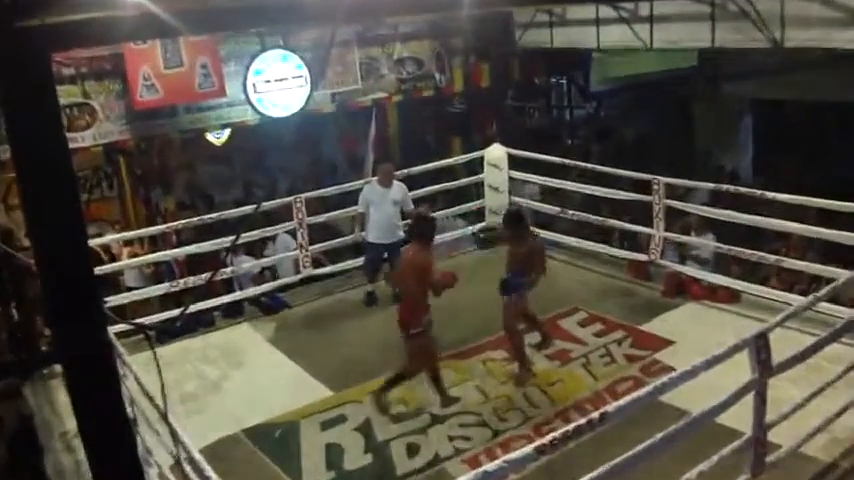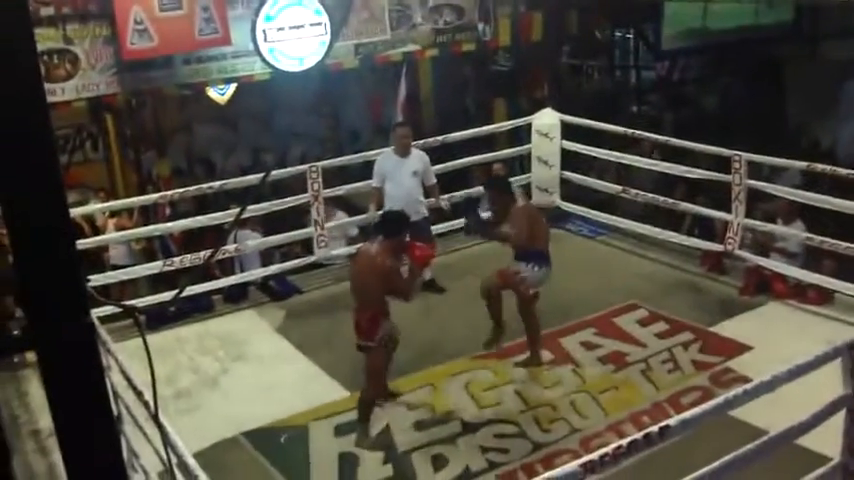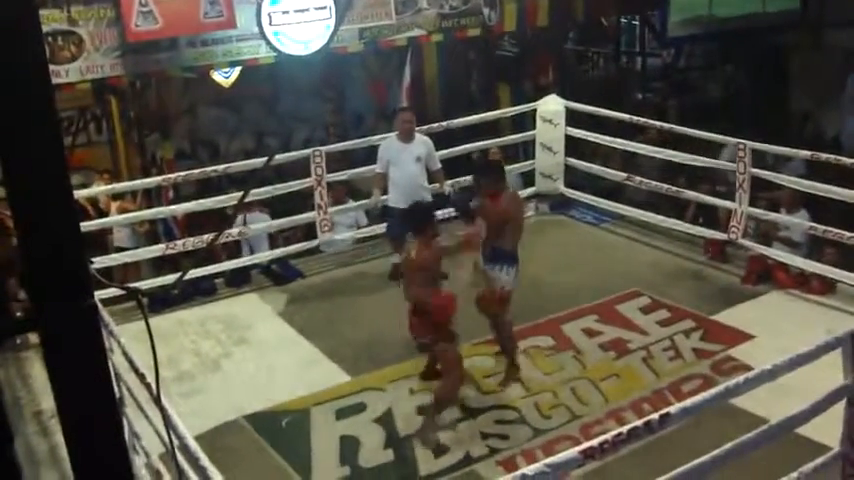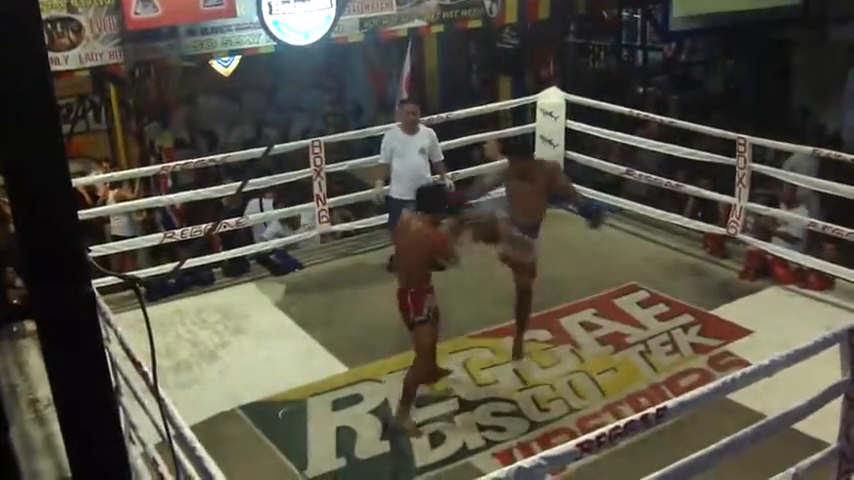
dt=1s
person 1, frame 1
left shoulder: (407, 252)
right shoulder: (424, 258)
left elbow: (392, 279)
right elbow: (436, 290)
right wrist: (446, 281)
left hip: (407, 310)
right hip: (415, 315)
left knee: (430, 353)
right knee: (415, 364)
left ankle: (444, 396)
right ankle: (381, 392)
person 1, frame 2
left shoulder: (366, 249)
right shoulder: (386, 263)
right elbow: (406, 294)
left wrist: (401, 258)
right wrist: (416, 267)
left hip: (366, 313)
right hip: (374, 321)
left knee: (392, 341)
right knee: (374, 380)
left ankle: (381, 390)
right ankle: (362, 433)
person 1, frame 3
left shoulder: (428, 248)
right shoulder: (419, 257)
right elbow: (412, 294)
right wrist: (436, 301)
left hip: (432, 316)
right hip: (427, 321)
left knee: (448, 339)
right knee: (455, 375)
left ankle: (429, 370)
right ankle: (427, 428)
person 1, frame 4
left shoulder: (405, 219)
right shoulder: (432, 236)
right elbow: (450, 257)
left wrist: (445, 231)
right wrist: (450, 231)
left hip: (407, 290)
right hip: (417, 295)
left knee: (431, 331)
right knee: (422, 357)
left ankle: (432, 371)
right ankle: (403, 414)
person 2, frame 1
left shoulder: (533, 245)
left elbow: (539, 272)
right elbow: (502, 239)
left wrist: (520, 284)
left hip: (519, 283)
right hip: (512, 279)
left knee: (510, 325)
right knee: (522, 312)
left ankle: (524, 367)
right ankle: (545, 337)
person 2, frame 2
left shoulder: (519, 210)
right shoulder: (514, 206)
left elbow: (520, 241)
right elbow: (496, 224)
left wrist: (489, 232)
right wrist: (484, 225)
left hip: (533, 264)
right hip: (531, 263)
left knee: (488, 286)
right knee: (525, 308)
left ankle: (498, 328)
right ankle: (535, 355)
person 2, frame 3
left shoulder: (509, 201)
right shoulder: (495, 199)
left elbow: (491, 218)
left hip: (502, 265)
right hip: (491, 261)
left knee: (498, 315)
right knee: (486, 304)
left ankle: (513, 366)
right ankle: (508, 342)
person 2, frame 4
left shoulder: (548, 170)
right shoulder: (509, 172)
left elbow: (569, 194)
right elbow: (485, 185)
left wrist: (586, 208)
right wrist: (461, 197)
left hip: (527, 236)
right hip: (507, 228)
left knee: (524, 289)
left ankle: (518, 338)
person 3, frame 1
left shoulder: (401, 188)
right shoulder: (368, 189)
left elbow: (409, 209)
right elbow: (362, 211)
right wrist: (358, 228)
left hip: (395, 236)
right hip: (374, 237)
left knee: (398, 265)
right knee: (372, 266)
left ankle: (398, 291)
right ankle: (370, 291)
person 3, frame 2
left shoulder: (421, 157)
right shoulder: (383, 160)
left elbow: (430, 182)
right elbow: (377, 186)
left wrist: (438, 200)
right wrist: (373, 206)
left hip: (418, 213)
left ankle: (428, 279)
person 3, frame 3
left shoulder: (425, 142)
right shoulder: (387, 145)
left elbow: (435, 168)
right elbow: (381, 172)
left wrist: (443, 185)
right wrist: (377, 193)
left hip: (422, 199)
right hip: (397, 201)
right knee: (396, 234)
right ankle: (397, 262)
person 3, frame 4
left shoulder: (429, 134)
right shoulder: (390, 136)
left elbow: (437, 160)
right elbow: (384, 163)
left wrist: (445, 178)
right wrist: (379, 184)
right hip: (399, 193)
right knee: (397, 226)
right ankle: (396, 255)
